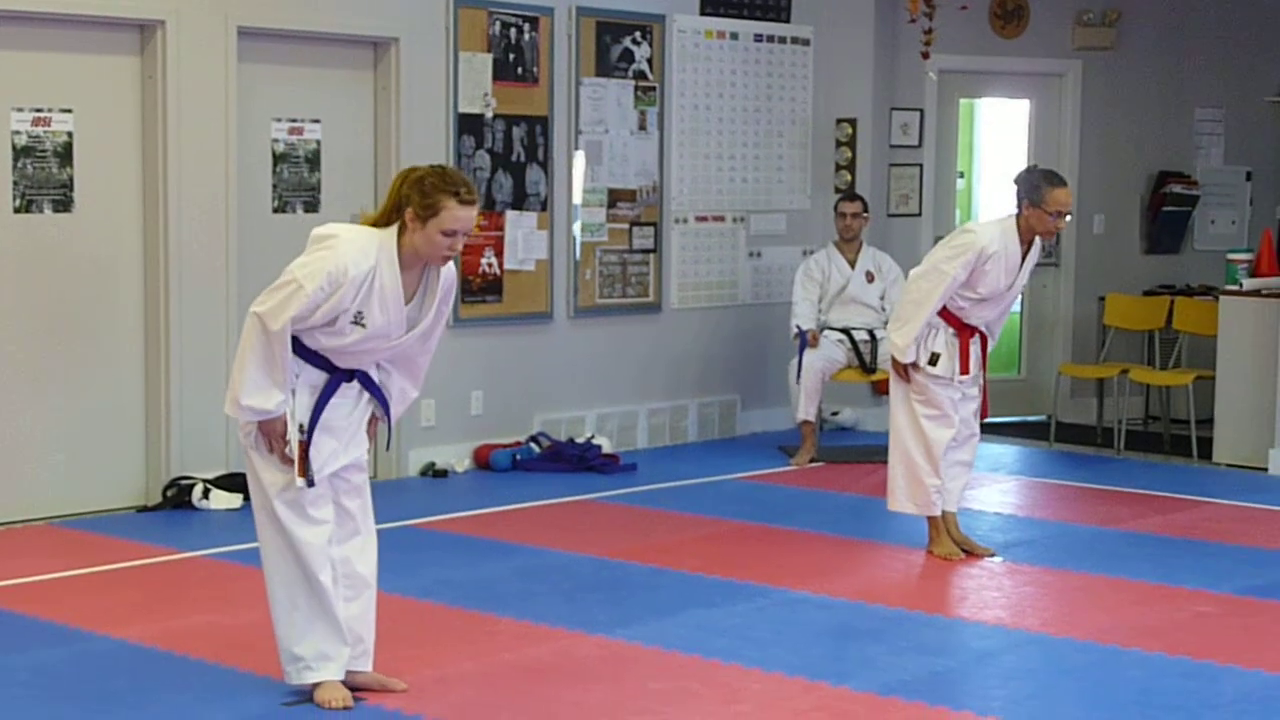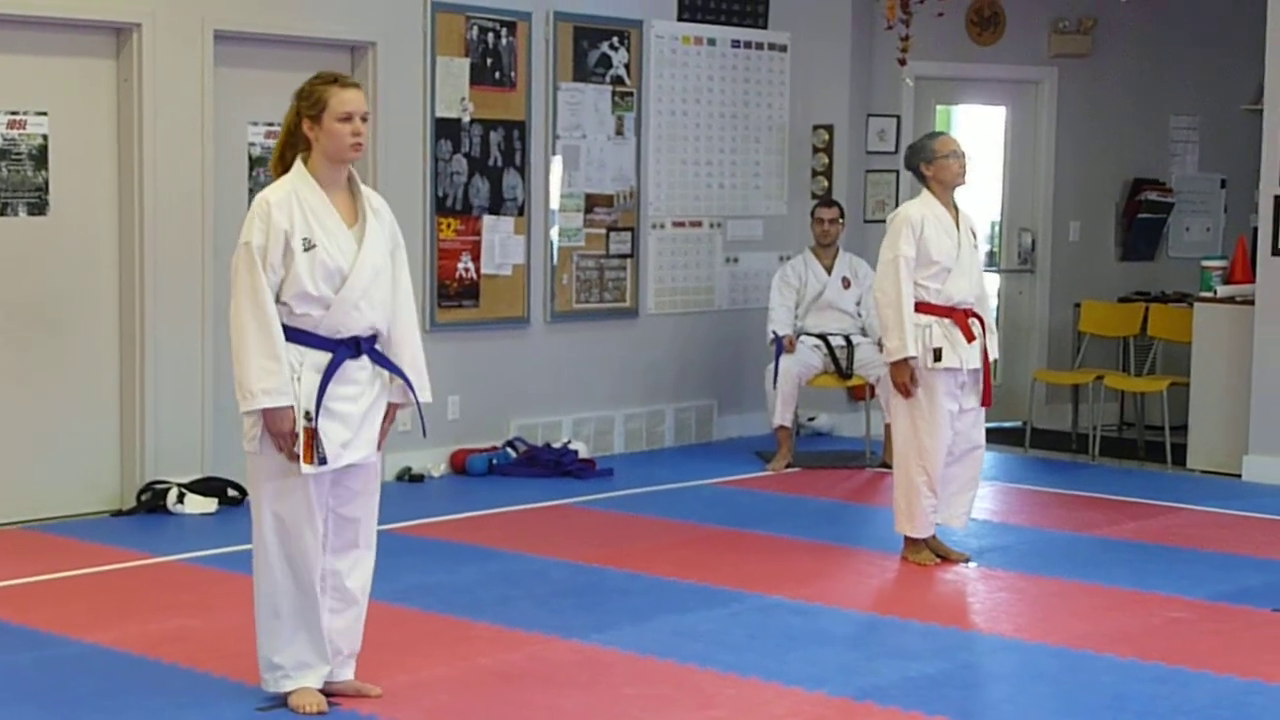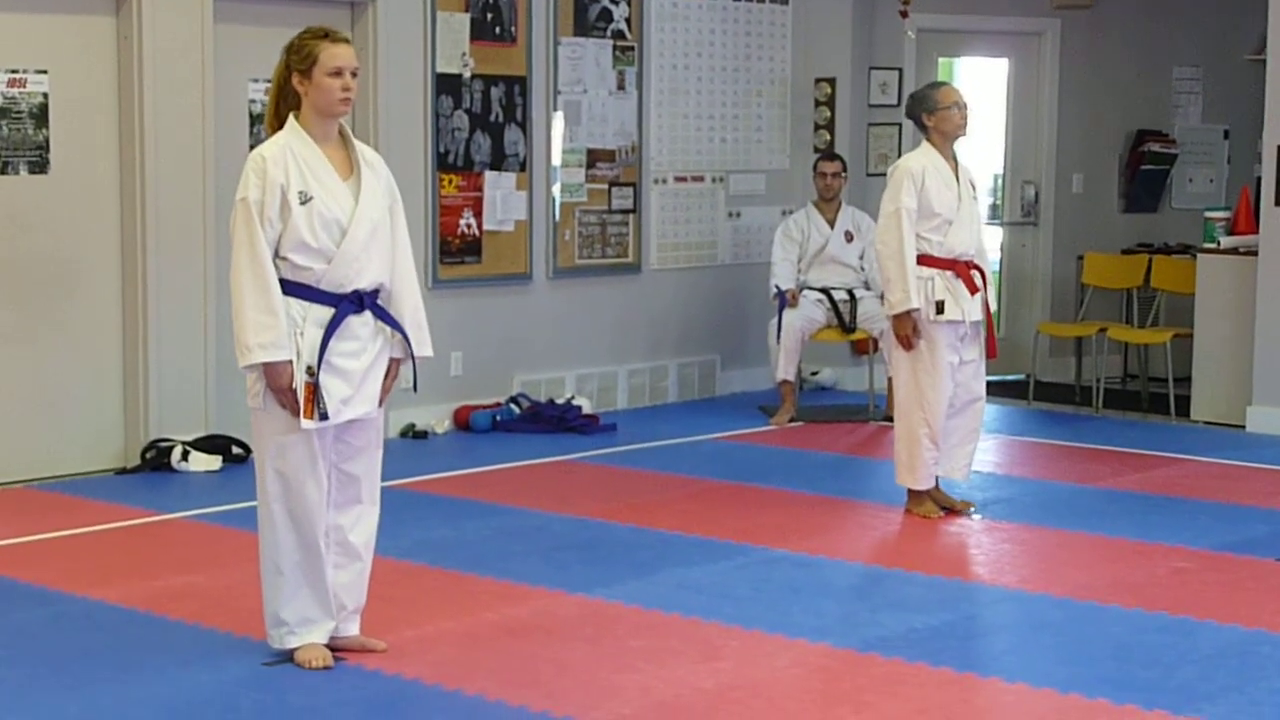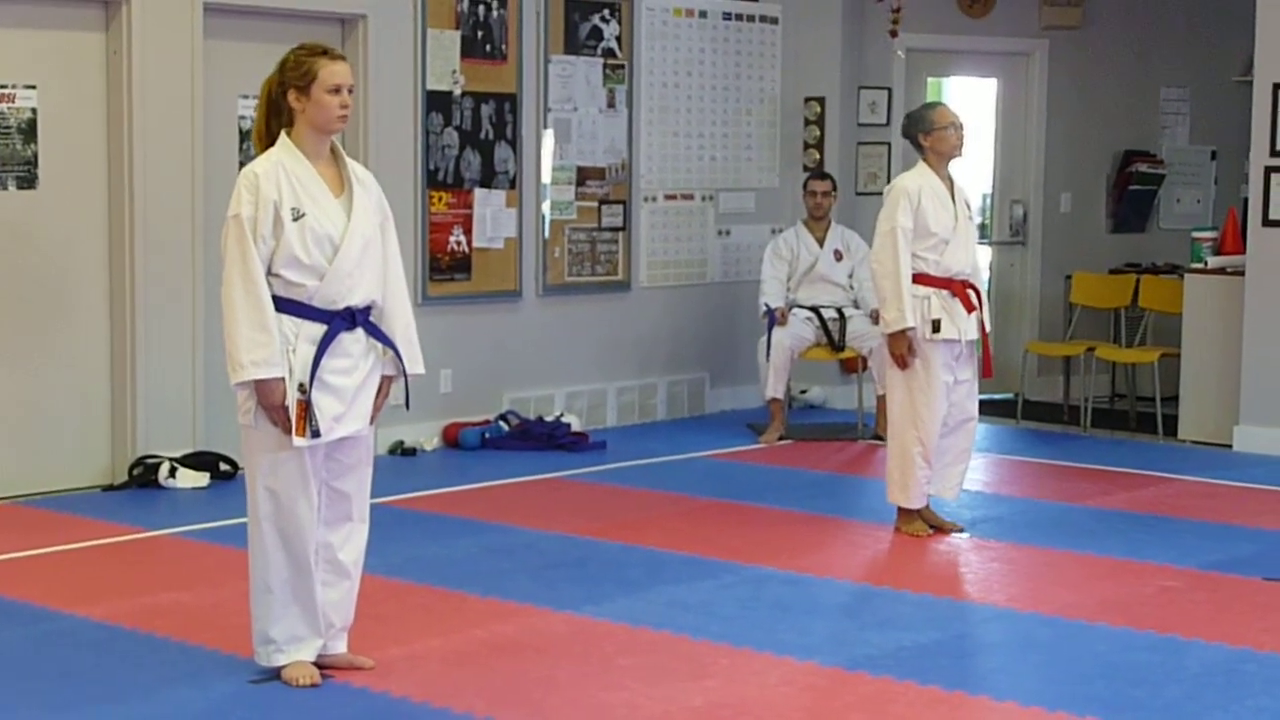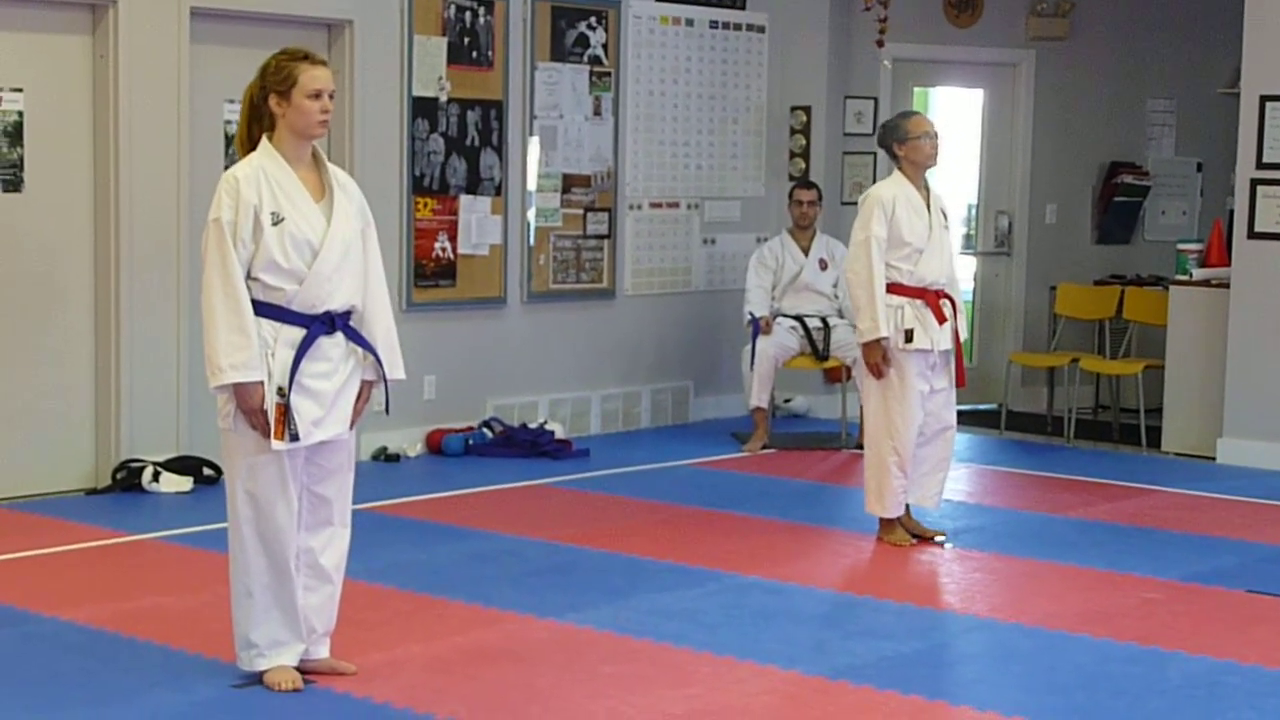
dt=1s
person 1, frame 1
left shoulder: (441, 279)
right shoulder: (348, 258)
right elbow: (268, 320)
left wrist: (377, 411)
right wrist: (268, 409)
left hip: (344, 397)
right hip: (289, 392)
left knee: (353, 525)
right knee: (304, 528)
left ankle: (351, 659)
right ankle: (320, 666)
person 1, frame 2
left shoulder: (376, 210)
right shoulder: (275, 205)
left elbow: (396, 306)
right elbow: (254, 307)
left wrist: (395, 391)
right wrist: (272, 400)
left hip: (360, 386)
right hip: (298, 383)
left knee: (351, 534)
right knee: (295, 533)
left ankle: (333, 665)
person 1, frame 3
left shoulder: (372, 165)
right shoulder: (271, 163)
left elbow: (395, 258)
right elbow: (254, 266)
left wrist: (395, 344)
right wrist: (273, 356)
left hip: (361, 341)
right hip: (301, 339)
left knee: (355, 487)
right knee: (298, 488)
left ankle: (340, 619)
right ankle: (301, 627)
person 1, frame 4
left shoulder: (362, 182)
right shoulder: (263, 180)
left elbow: (386, 274)
right elbow: (246, 282)
left wrist: (387, 361)
right wrist: (265, 373)
left hip: (352, 359)
right hip: (292, 356)
left knee: (344, 506)
right knee: (289, 506)
left ankle: (328, 637)
right ankle: (288, 645)
person 1, frame 5
left shoulder: (343, 188)
right shoulder: (244, 184)
left elbow: (368, 279)
right elbow: (226, 286)
left wrist: (368, 366)
right wrist: (244, 377)
left hip: (332, 364)
right hip: (272, 360)
left knee: (326, 510)
right knee: (269, 510)
left ankle: (310, 641)
right ankle: (270, 649)
person 2, frame 1
left shoulder: (1031, 245)
right shoulder: (980, 240)
right elbow: (925, 289)
left wrist: (982, 354)
right wrist: (903, 348)
left hip: (965, 347)
right hip: (930, 343)
left knee: (962, 436)
right knee: (931, 434)
left ankle: (952, 527)
right ankle: (937, 533)
person 2, frame 2
left shoulder: (965, 220)
right shoulder: (910, 217)
right elbow: (891, 288)
left wrist: (985, 343)
right wrist: (899, 354)
left hip: (965, 343)
right hip: (929, 342)
left knee: (965, 442)
right knee: (925, 443)
left ankle: (932, 533)
right ankle: (914, 538)
person 2, frame 3
left shoulder: (963, 172)
right shoulder: (911, 169)
right elbow: (893, 241)
left wrist: (982, 297)
right wrist: (902, 307)
left hip: (965, 295)
right hip: (930, 294)
left knee: (967, 395)
right knee: (927, 395)
left ankle: (937, 485)
right ankle: (917, 491)
person 2, frame 4
left shoulder: (957, 191)
right shoulder: (907, 188)
right elbow: (889, 259)
left wrist: (977, 316)
right wrist: (898, 325)
left hip: (960, 314)
right hip: (925, 313)
left knee: (959, 415)
right knee: (920, 414)
left ankle: (926, 504)
right ankle: (908, 509)
person 2, frame 5
left shoulder: (935, 200)
right shoulder: (882, 198)
right elbow: (863, 269)
left wrist: (953, 325)
right wrist: (873, 335)
left hip: (936, 324)
right hip: (900, 323)
left knee: (938, 423)
right knee: (897, 424)
left ankle: (908, 512)
right ankle: (888, 519)
person 3, frame 1
left shoulder: (883, 263)
right shoulder: (816, 264)
left elbow: (898, 305)
right elbow: (804, 304)
right wrist: (808, 329)
left hip: (877, 338)
right hip: (834, 338)
right knee: (806, 365)
right ankle: (808, 443)
person 3, frame 2
left shoulder: (859, 269)
right shoulder: (793, 270)
left elbow: (873, 311)
right elbow: (781, 309)
right wrist: (785, 334)
left hip: (853, 343)
right hip: (810, 344)
right knee: (783, 370)
left ankle: (891, 448)
right ankle: (785, 448)
person 3, frame 3
left shoulder: (862, 222)
right shoulder: (795, 223)
left elbow: (876, 264)
right elbow: (783, 263)
right wrist: (787, 289)
left hip: (856, 297)
right hip: (813, 297)
right knee: (785, 324)
left ankle: (895, 401)
right ankle: (788, 403)
person 3, frame 4
left shoulder: (851, 241)
right shoulder: (785, 242)
left elbow: (865, 283)
right elbow: (772, 282)
left wrist: (876, 308)
right wrist: (777, 307)
left hip: (845, 315)
right hip: (802, 316)
left knee: (885, 339)
right knee: (776, 342)
left ankle: (883, 420)
right ankle: (777, 421)
person 3, frame 5
left shoulder: (836, 250)
right shoulder: (770, 251)
left elbow: (849, 292)
right elbow: (757, 290)
right wrist: (762, 315)
left hip: (829, 325)
right hip: (787, 325)
right knee: (760, 350)
right ankle: (760, 430)
